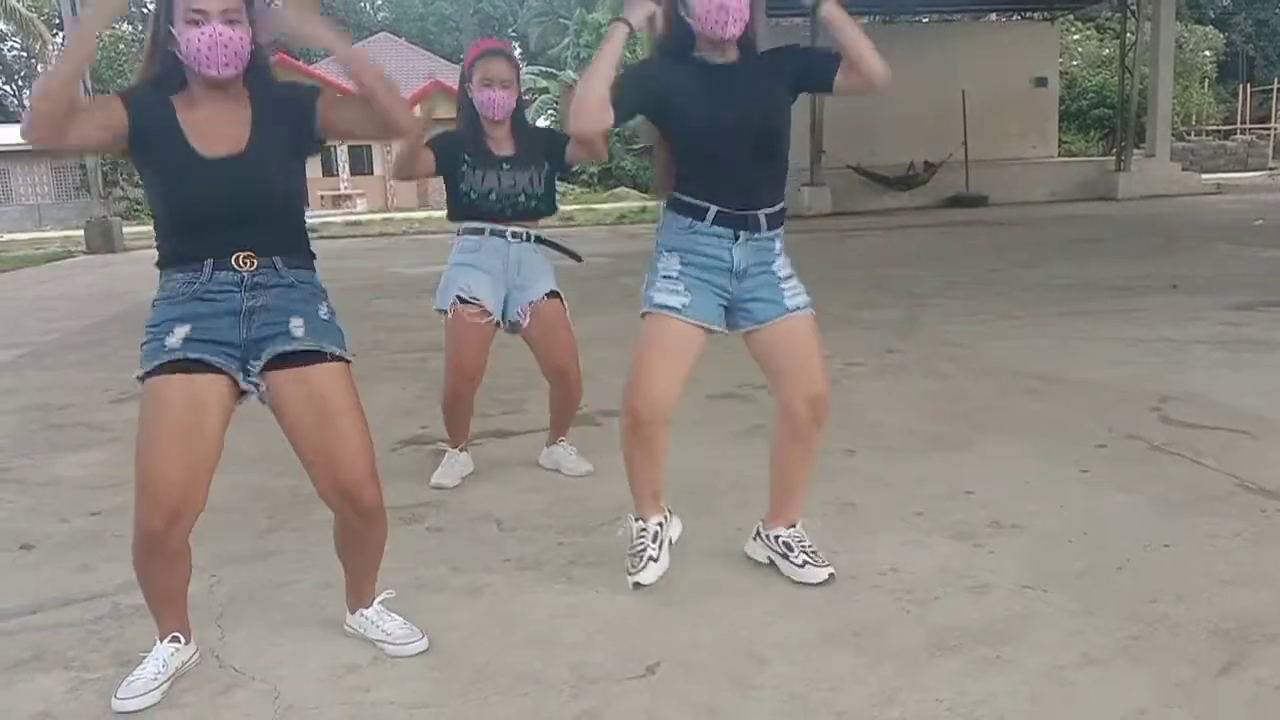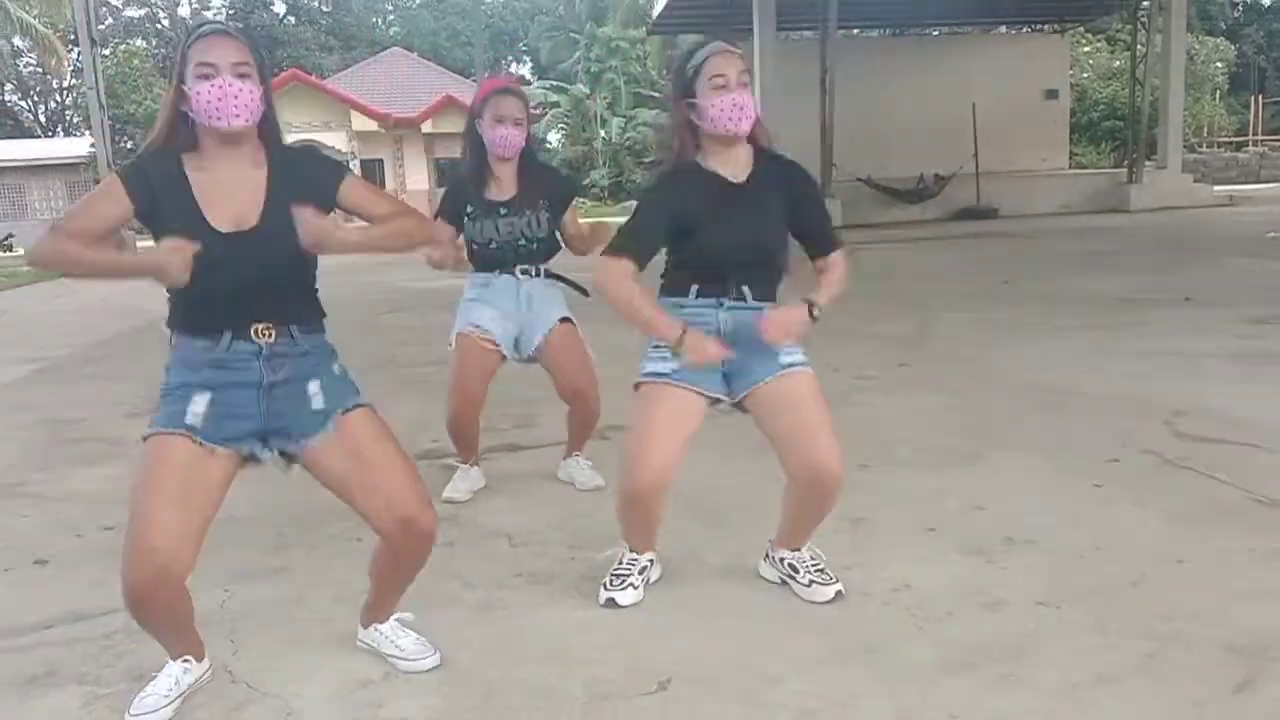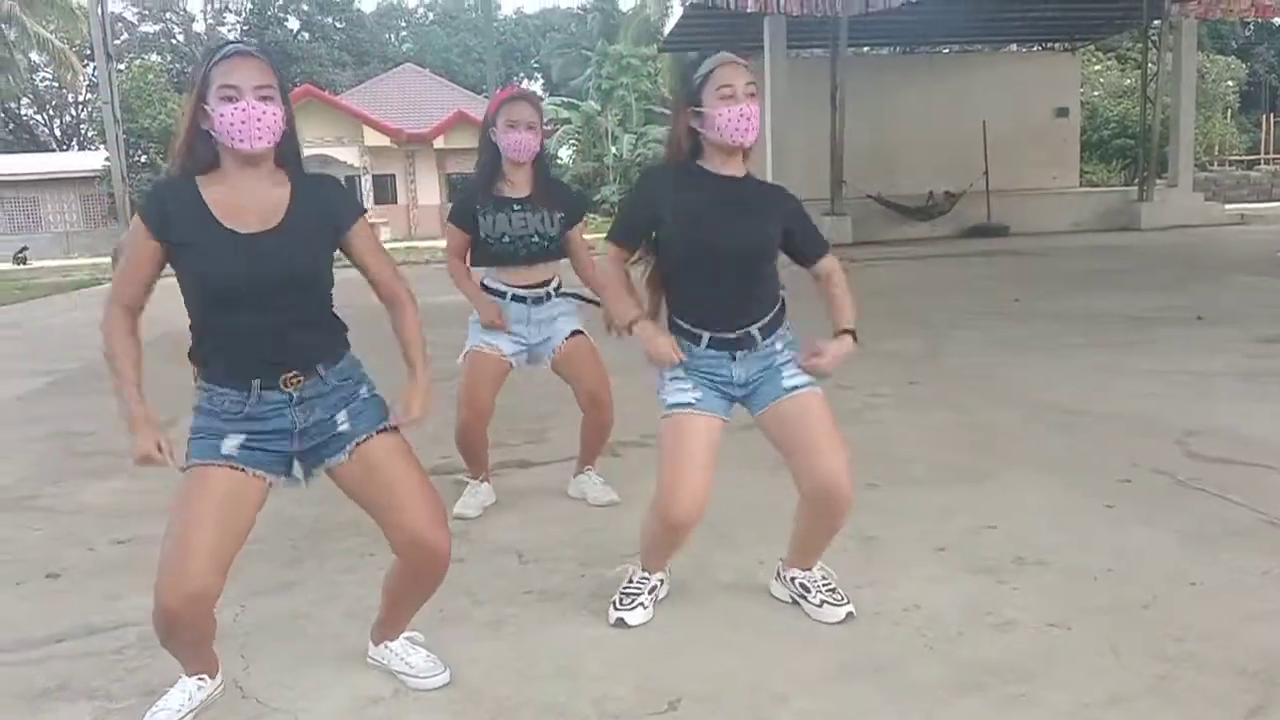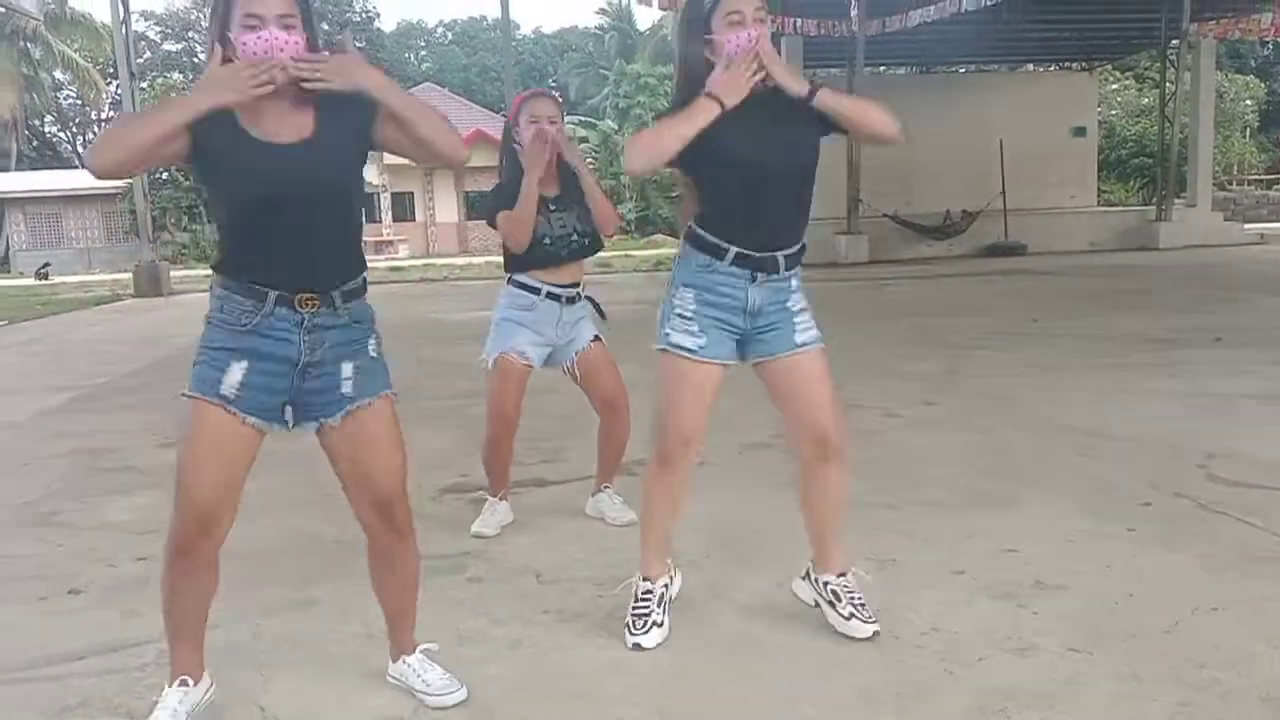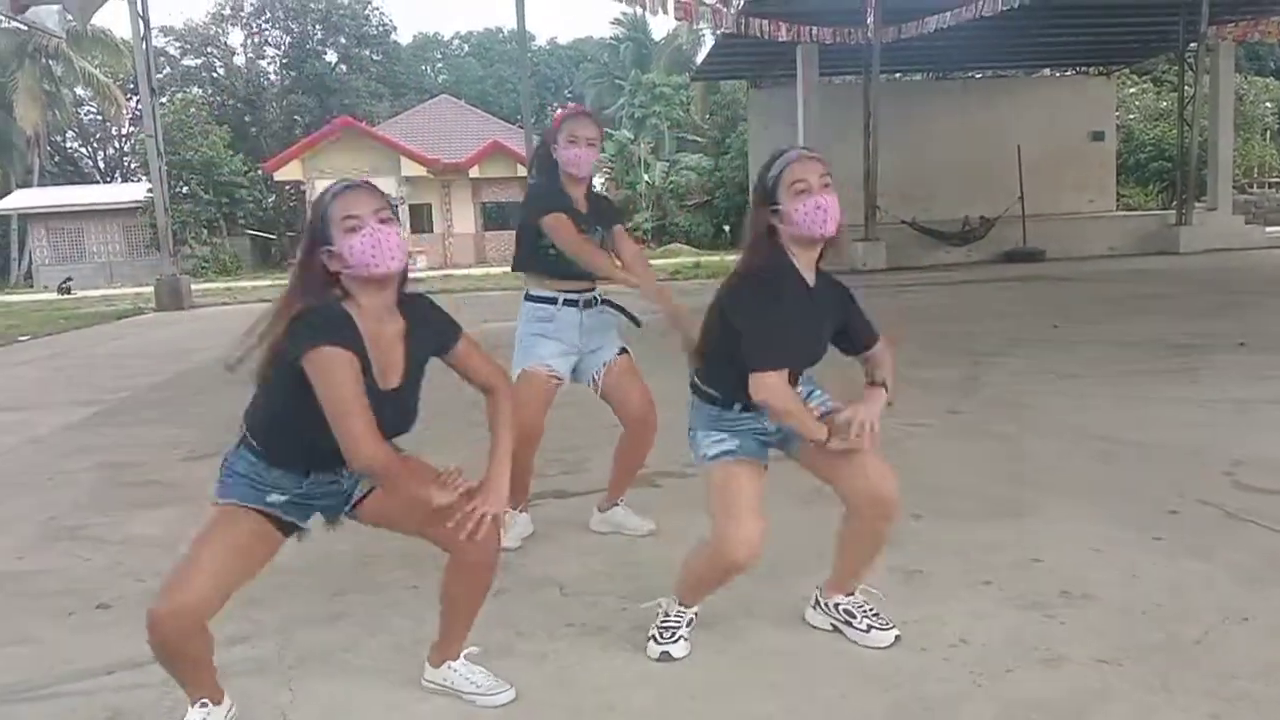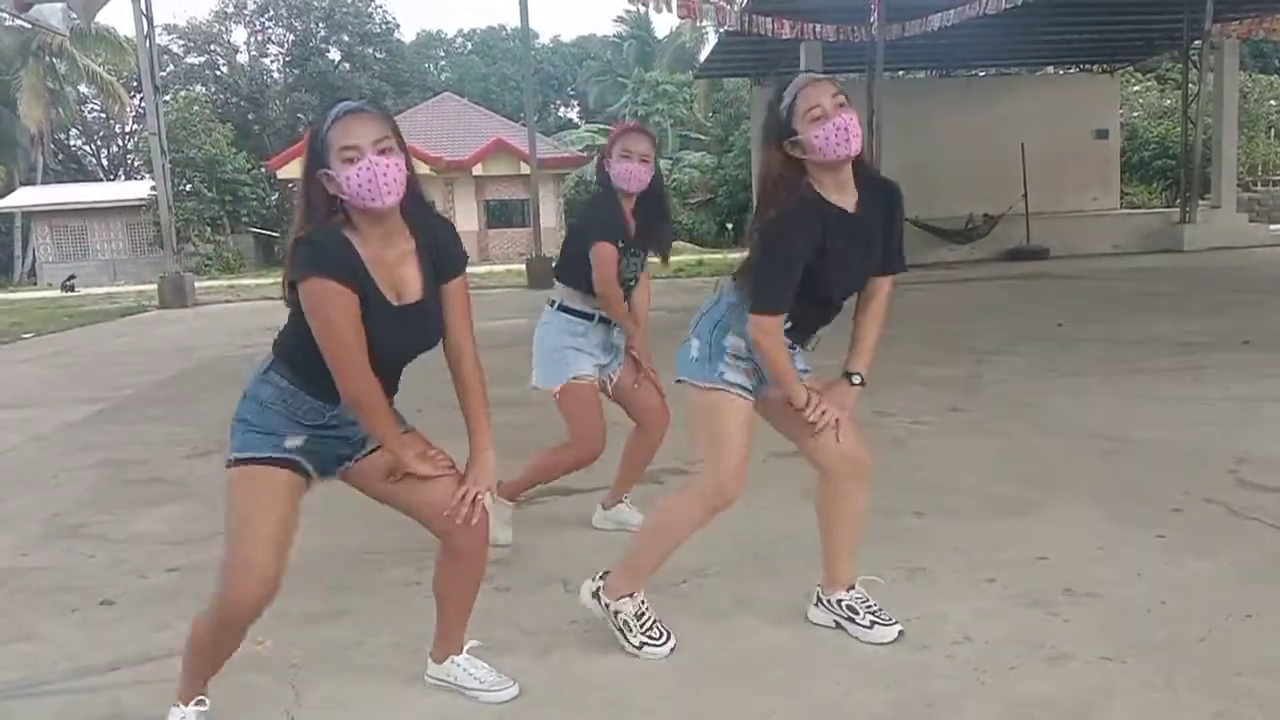
dt=0.4s
person 1, frame 1
left shoulder: (290, 106)
right shoulder: (144, 113)
left elbow: (395, 116)
right elbow: (43, 130)
left hip: (290, 299)
right hip: (192, 309)
left knee: (357, 491)
right knee: (163, 514)
left ankle: (363, 606)
right ankle: (174, 640)
person 1, frame 2
left shoulder: (305, 170)
right shoulder: (155, 178)
left elbow: (414, 225)
right elbow: (51, 248)
left wrist: (345, 236)
right wrist: (142, 263)
left hip: (306, 371)
right hip: (205, 379)
left knee: (413, 523)
right knee: (149, 575)
left ankle: (378, 621)
right ankle: (188, 658)
person 1, frame 3
left shoulder: (324, 196)
right shoulder: (169, 204)
left elbow: (393, 287)
right elbow: (121, 313)
left wrist: (418, 374)
right wrist: (137, 415)
left hip: (334, 391)
right hip: (233, 410)
left knee: (430, 544)
right knee: (181, 598)
left ankle: (389, 638)
person 1, frame 4
left shoulder: (347, 111)
right shoulder: (208, 120)
left elbow: (452, 148)
right elbow: (105, 159)
left wrist: (377, 86)
right wrist: (211, 96)
left hip: (340, 329)
right hip: (242, 332)
left knee: (389, 510)
right knee: (198, 523)
left ankle: (405, 655)
person 1, frame 5
left shoulder: (423, 319)
right shoulder: (324, 329)
left elbow: (498, 387)
right elbow: (367, 453)
left wrist: (498, 481)
right wrist: (432, 488)
left hip: (355, 472)
right hip: (271, 479)
left knee: (478, 535)
right knee: (174, 616)
left ankle: (445, 662)
person 1, frame 6
left shoulder: (436, 237)
right shoulder: (324, 255)
left elbow: (461, 355)
right elbow: (353, 380)
left wrist: (483, 456)
right wrist: (401, 451)
left hip: (365, 421)
right hip: (286, 414)
left knee: (468, 521)
right knee: (250, 587)
left ankle: (447, 657)
person 2, frame 1
left shoulder: (778, 68)
right shoulder: (666, 75)
left elbow: (874, 75)
right elbow: (587, 119)
left hip: (765, 251)
right hip: (689, 249)
left knee: (809, 400)
right knee: (646, 407)
left ankle: (780, 530)
right ankle: (653, 521)
person 2, frame 2
left shoulder: (788, 179)
right shoulder: (676, 188)
left elbow: (834, 263)
right elbow: (612, 274)
left wrist: (803, 310)
right wrist: (679, 333)
left hip: (764, 336)
right hip: (689, 332)
left knee: (823, 470)
right knee: (644, 479)
left ankle: (787, 552)
right ankle: (640, 556)
person 2, frame 3
left shoulder: (775, 200)
right shoulder: (662, 186)
left elbow: (830, 271)
right elbow: (613, 262)
left wrist: (844, 335)
right wrist: (638, 326)
left hip: (772, 355)
right hip: (696, 364)
left knee: (833, 486)
right knee: (681, 507)
left ankle: (799, 571)
right ankle: (649, 572)
person 2, frame 4
left shoulder: (795, 105)
right shoulder: (699, 108)
left elbow: (888, 127)
right elbow: (638, 159)
left wrist: (802, 87)
right wrist: (714, 100)
left hip: (781, 291)
right hip: (706, 288)
left knee: (823, 440)
right knee: (675, 446)
left ankle: (828, 575)
right ankle: (654, 579)
person 2, frame 5
left shoulder: (829, 291)
right shoulder: (760, 286)
left elbow: (876, 352)
right elbow: (768, 392)
left wrist: (876, 393)
right wrist: (827, 436)
left hip: (792, 402)
right hip: (728, 418)
left knee: (879, 495)
right knee: (739, 546)
left ankle: (836, 599)
right ankle: (679, 606)
person 2, frame 6
left shoulder: (883, 197)
right shoulder: (793, 218)
left elbow: (877, 291)
right elbow: (765, 327)
left wrist: (851, 381)
right wrist: (799, 396)
left hip: (776, 350)
right hip: (731, 340)
left knee: (848, 459)
right knee: (721, 483)
left ankle: (837, 594)
right ankle: (618, 591)
person 3, frame 1
left shoulder: (540, 140)
right shoulder: (455, 142)
left elbow: (595, 153)
right elbow: (406, 170)
left wrist: (590, 132)
right wrist: (412, 150)
left hip: (532, 256)
right hip: (476, 257)
left knee: (564, 370)
right knee: (463, 374)
left ankle: (557, 445)
right ankle: (458, 451)
person 3, frame 2
left shoulder: (548, 182)
right shoulder: (463, 190)
left elbow: (576, 241)
right elbow: (435, 251)
left wrist: (595, 237)
right wrist: (450, 255)
left hip: (542, 293)
right hip: (487, 295)
left knee: (584, 392)
right knee: (463, 402)
left ankle: (574, 458)
right ankle: (469, 466)
person 3, frame 3
left shoulder: (558, 194)
right shoulder: (474, 195)
left elbow: (580, 253)
right elbow: (455, 259)
right wrist: (482, 304)
left hip: (554, 308)
right hip: (499, 312)
left knee: (598, 397)
right knee: (470, 412)
left ankle: (584, 474)
right ankle: (480, 482)
person 3, frame 4
left shoulder: (575, 181)
right shoulder: (507, 189)
left elbow: (610, 225)
right elbow: (516, 239)
left wrist: (579, 165)
right wrist: (532, 174)
left hip: (575, 310)
right hip: (524, 309)
left knee: (614, 401)
right knee: (501, 417)
left ankle: (602, 493)
right ankle: (498, 501)
person 3, frame 5
left shoulder: (600, 205)
right shoulder: (541, 197)
left elbow: (633, 259)
right elbow: (578, 250)
left wrist: (665, 299)
right wrist: (648, 290)
left hip: (596, 319)
right hip: (546, 320)
left knee: (642, 416)
right knee: (523, 431)
left ankle: (609, 508)
right ankle: (516, 511)
person 3, frame 6
left shoulder: (643, 219)
right shoulder: (599, 210)
left elbow: (639, 288)
right elbow: (605, 285)
left wrist: (640, 350)
right wrist: (636, 338)
left hip: (606, 334)
right hip: (569, 332)
left knee: (655, 413)
right knee: (587, 445)
left ankle: (613, 505)
right ankle: (501, 496)
